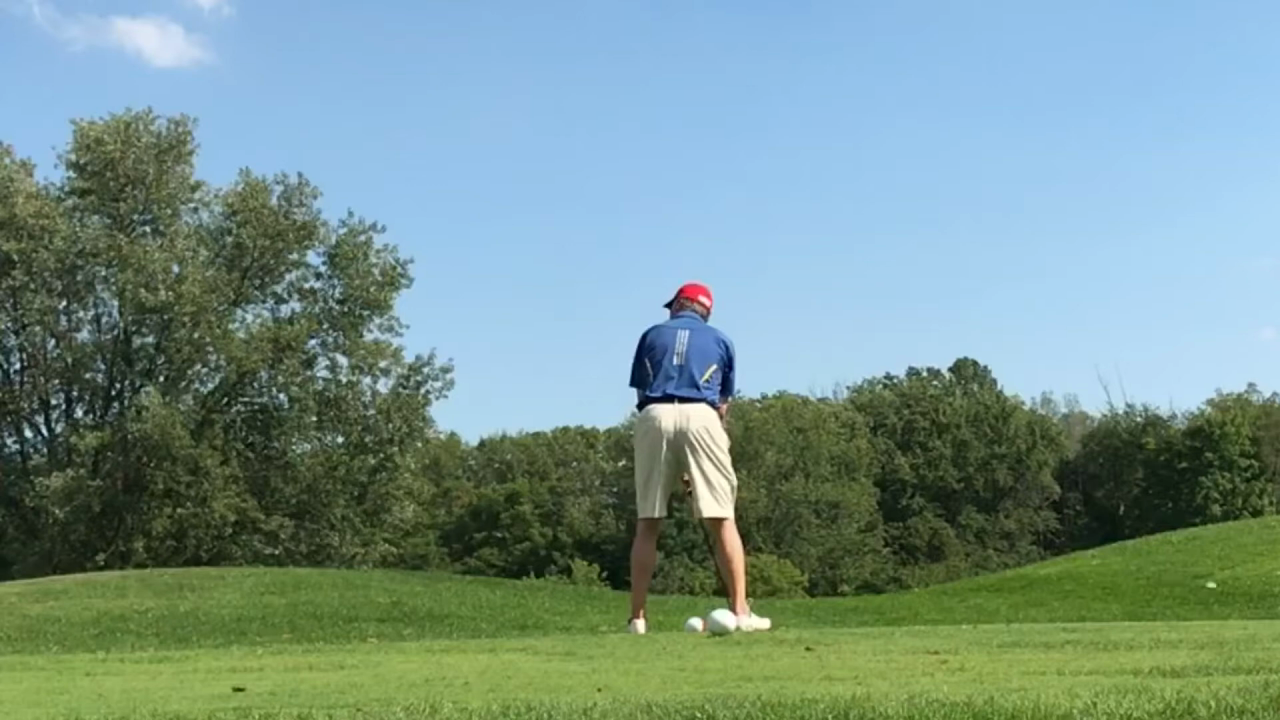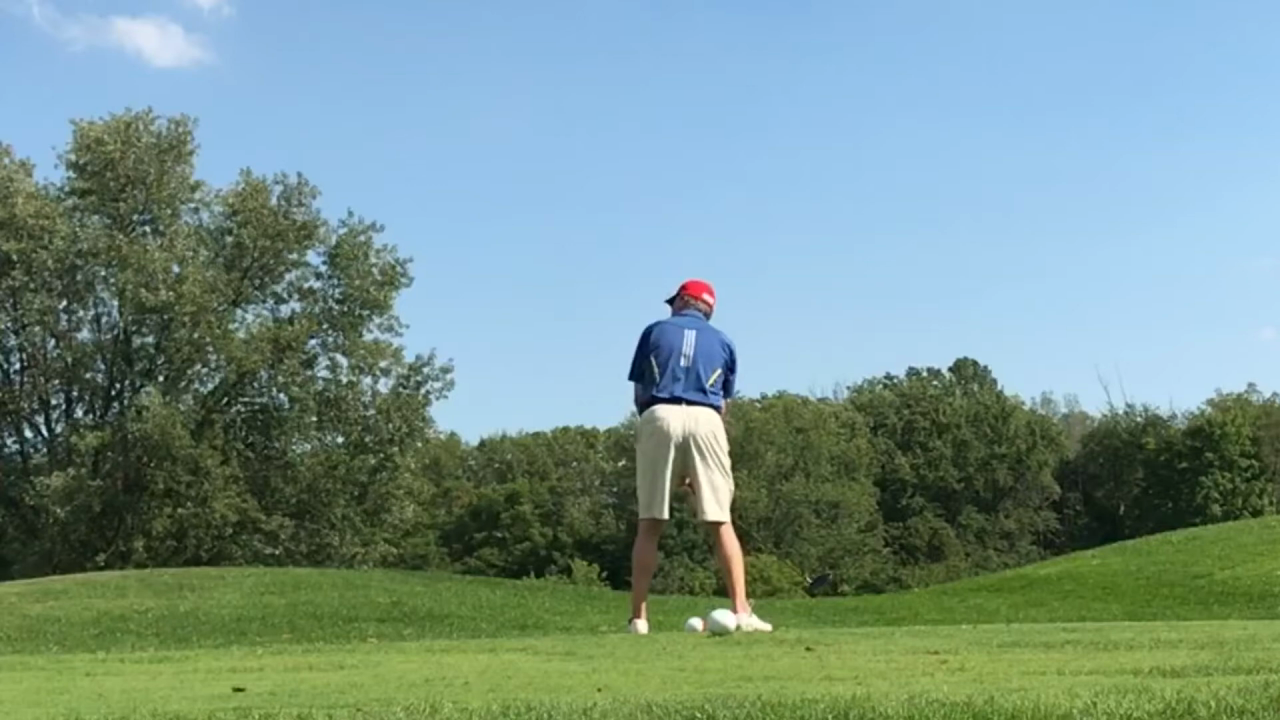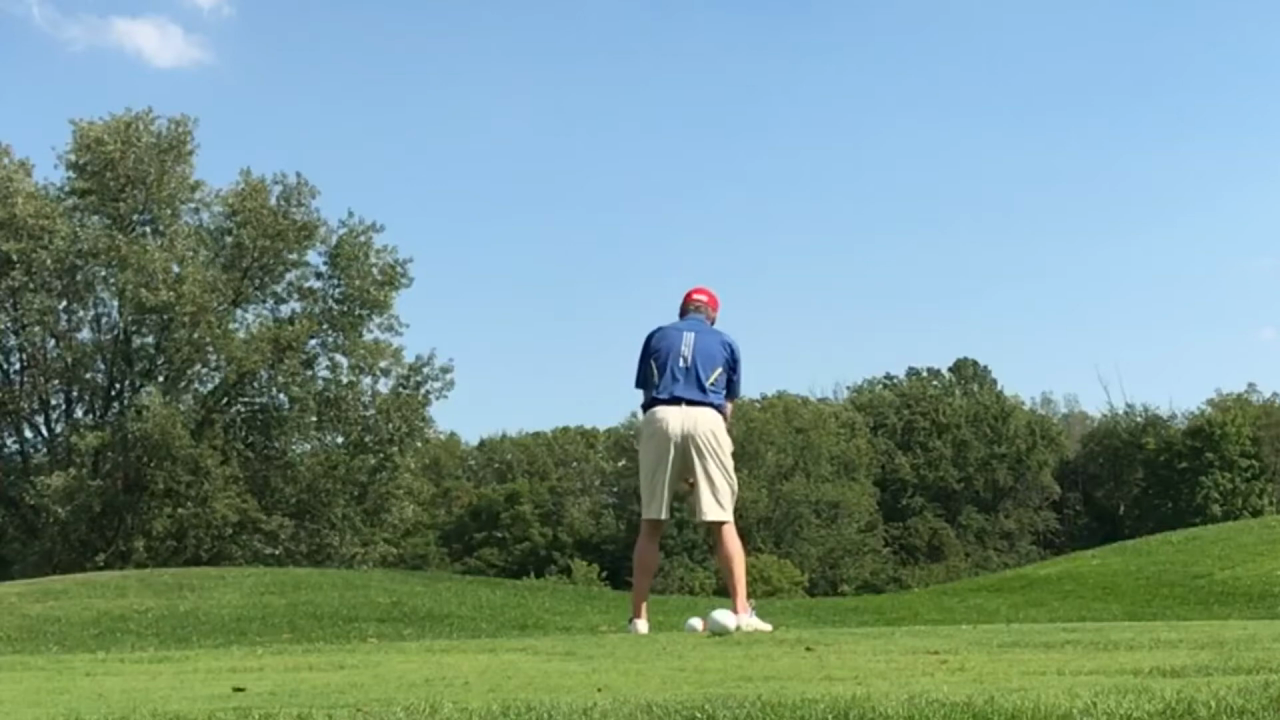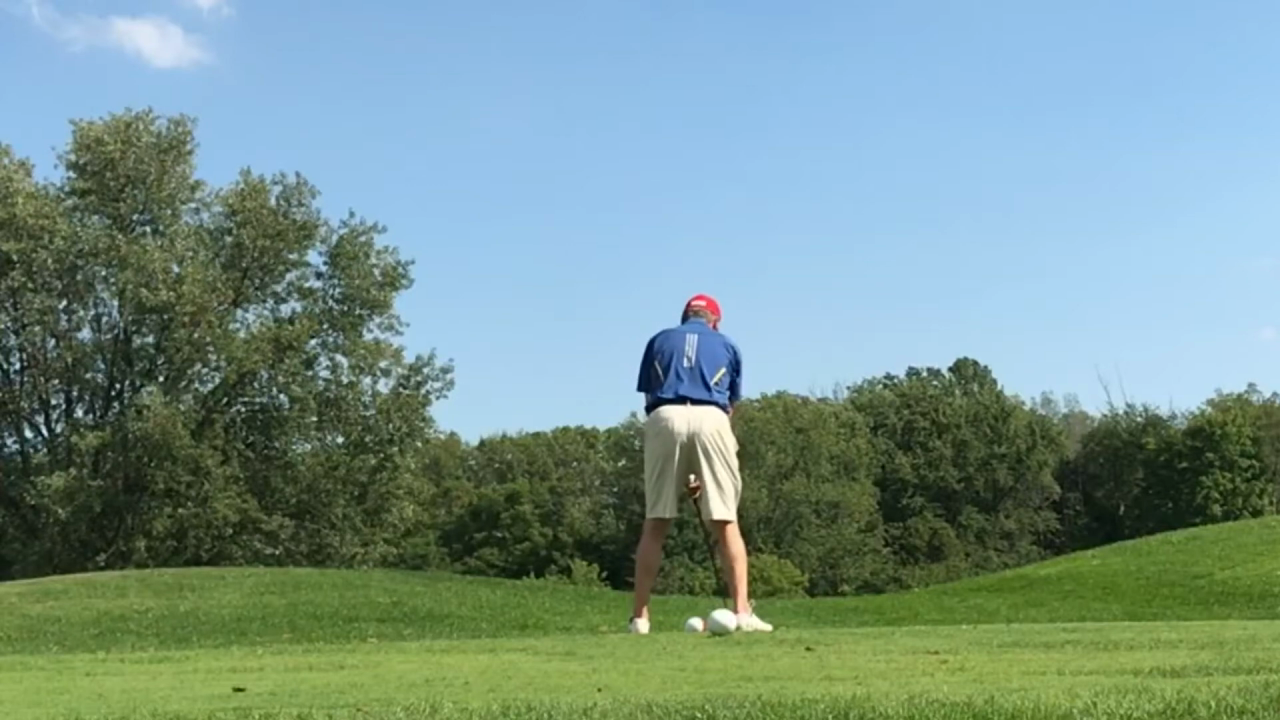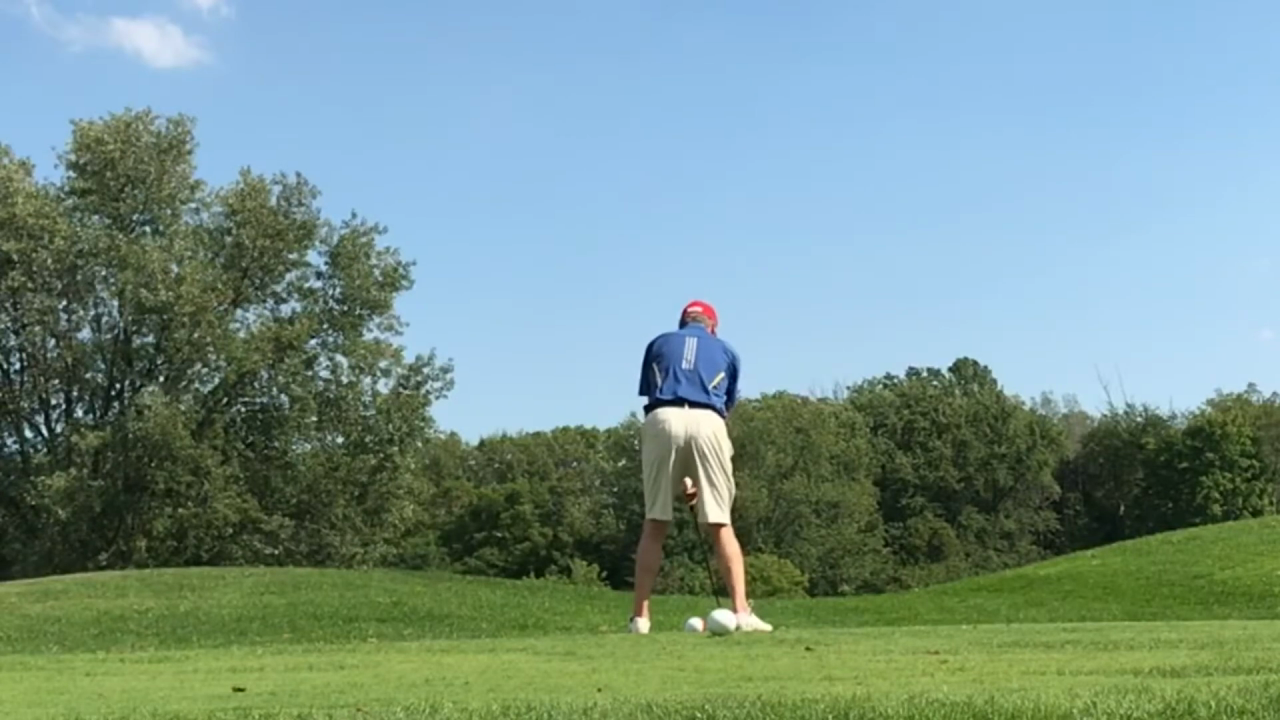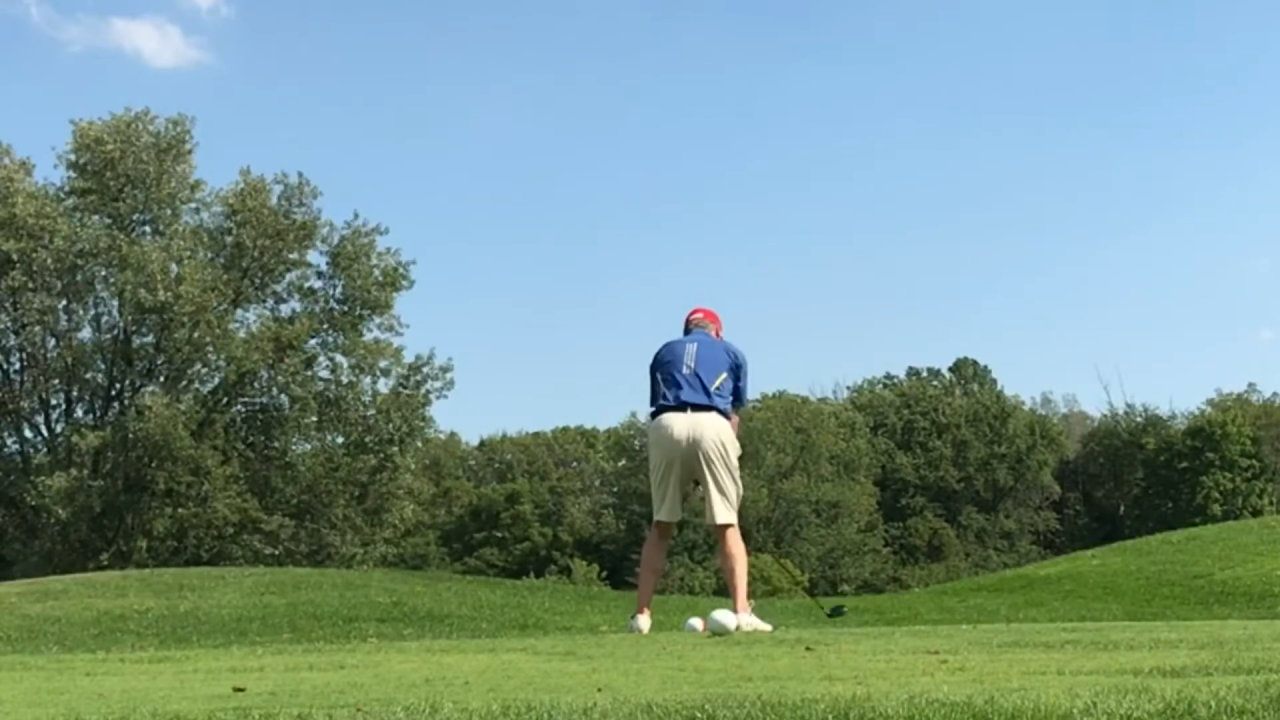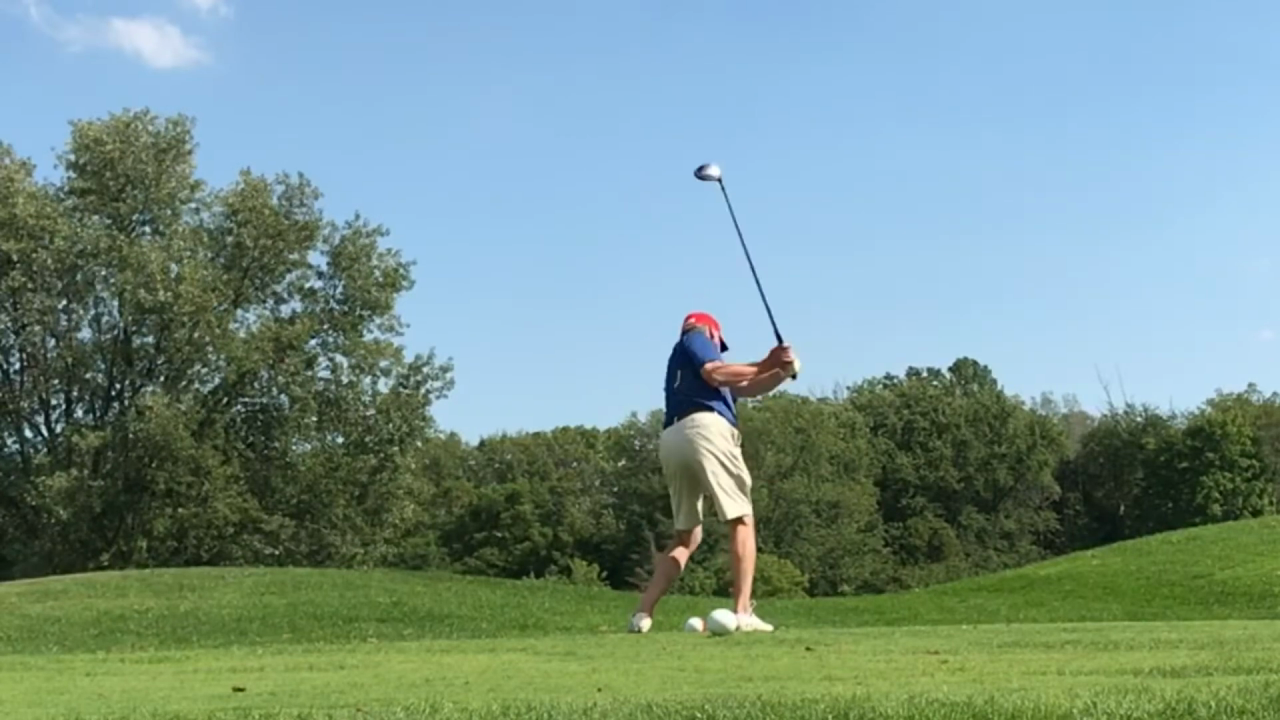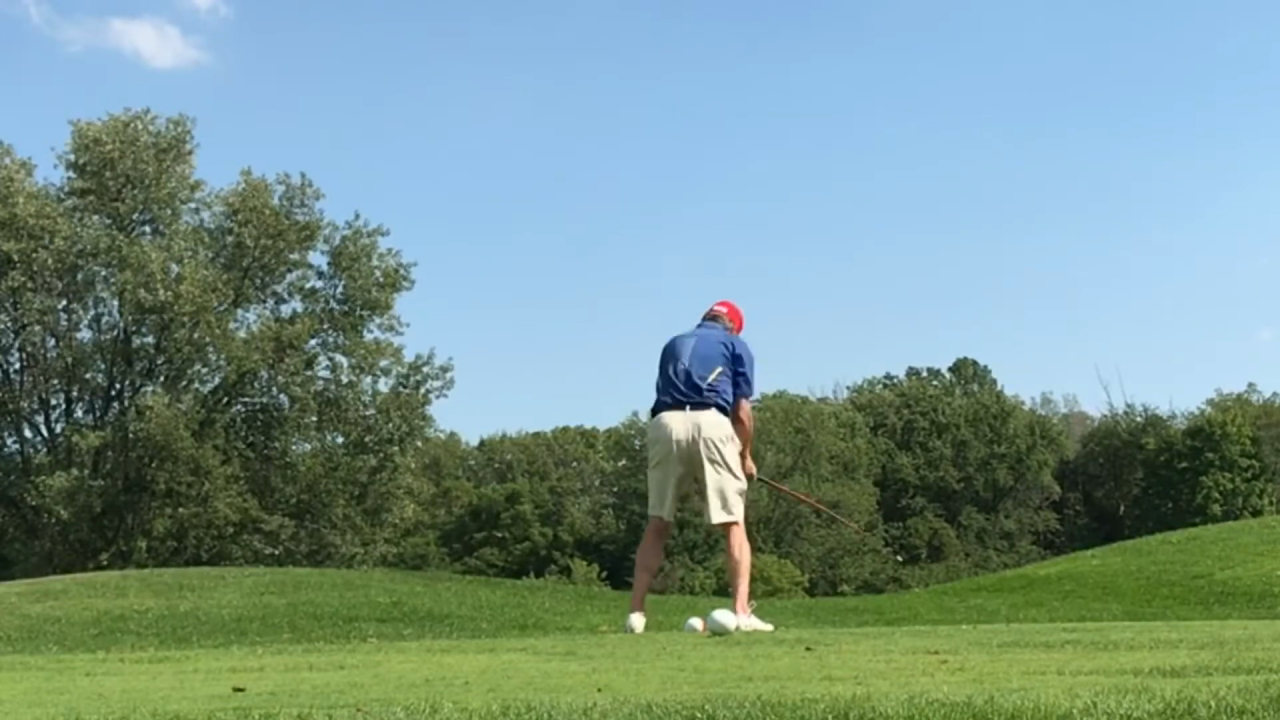
dt=0.4s
person 1, frame 1
left shoulder: (652, 335)
right shoulder: (720, 340)
right elbow: (722, 404)
left hip: (654, 418)
right hip: (700, 418)
left knee: (648, 523)
right knee: (722, 520)
left ankle: (637, 617)
right ankle: (741, 612)
person 1, frame 2
left shoulder: (654, 331)
right shoulder: (723, 342)
left elbow: (639, 395)
right wrist: (693, 469)
left hip: (659, 418)
right hip: (704, 421)
left knee: (650, 525)
right knee: (720, 522)
left ankle: (639, 618)
right ankle: (742, 612)
person 1, frame 3
left shoulder: (657, 336)
right shoulder: (725, 342)
right elbow: (728, 404)
left hip: (660, 420)
right hip: (705, 421)
left knee: (651, 524)
right knee: (722, 521)
left ankle: (639, 617)
right ankle: (742, 612)
person 1, frame 4
left shoulder: (659, 340)
right shoulder: (727, 345)
right wrist: (703, 472)
left hip: (664, 420)
right hip: (710, 421)
left knee: (655, 523)
right knee: (726, 522)
left ankle: (639, 617)
right ankle: (743, 612)
person 1, frame 5
left shoulder: (658, 344)
right shoulder: (727, 352)
left wrist: (679, 473)
right wrist: (699, 479)
left hip: (662, 421)
right hip: (706, 424)
left knee: (654, 525)
right knee: (720, 525)
left ankle: (640, 616)
right ankle: (742, 612)
person 1, frame 6
left shoulder: (664, 352)
right shoulder: (731, 353)
left wrist: (688, 475)
right wrist: (706, 477)
left hip: (666, 427)
right hip: (712, 427)
left knee: (661, 527)
right knee: (727, 526)
left ankle: (641, 615)
right ankle: (742, 612)
person 1, frame 7
left shoulder: (682, 366)
right shoulder: (694, 340)
left elbow: (745, 388)
right elbow: (714, 374)
left wrist: (780, 368)
right wrist: (765, 365)
left hip: (673, 441)
right hip: (704, 431)
left knee: (687, 538)
right knee: (741, 521)
left ankle: (642, 613)
right ankle: (742, 612)
person 1, frame 8
left shoulder: (675, 343)
right shoulder: (737, 346)
right elbow: (741, 412)
right wrist: (745, 457)
left hip: (666, 427)
right hip: (710, 427)
left knee: (656, 528)
right knee: (733, 525)
left ankle: (636, 614)
right ankle: (741, 611)
